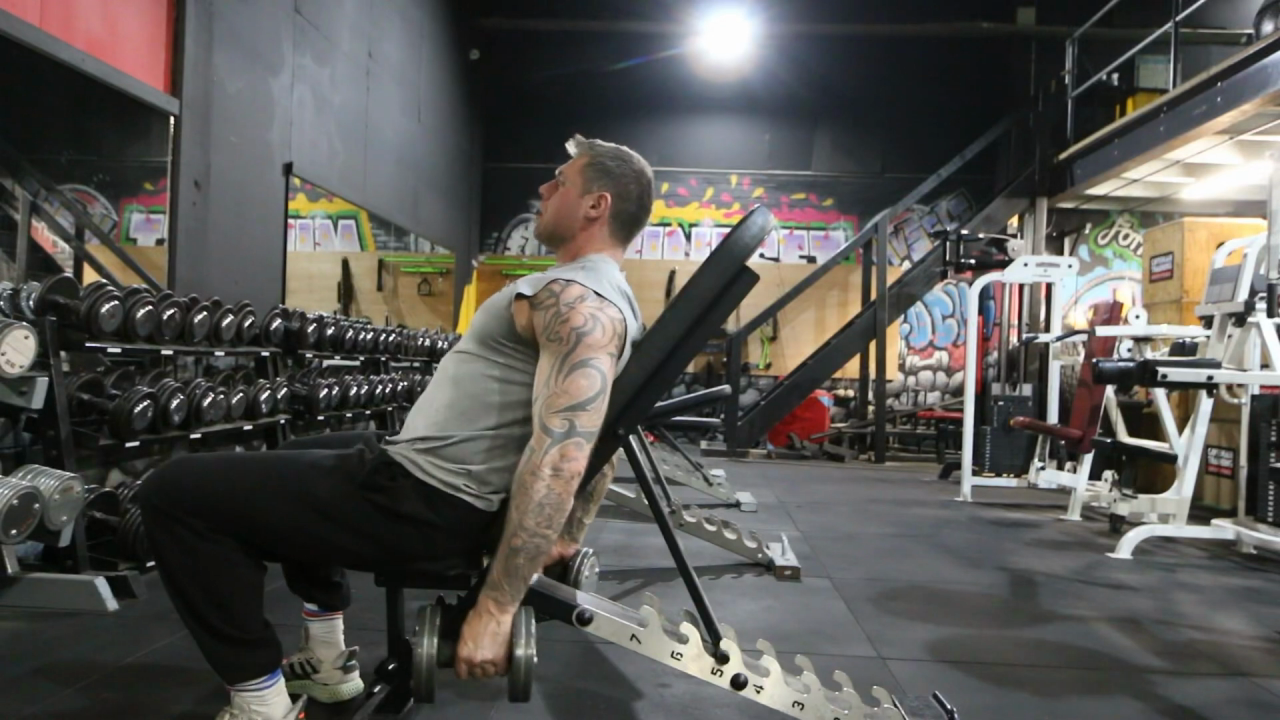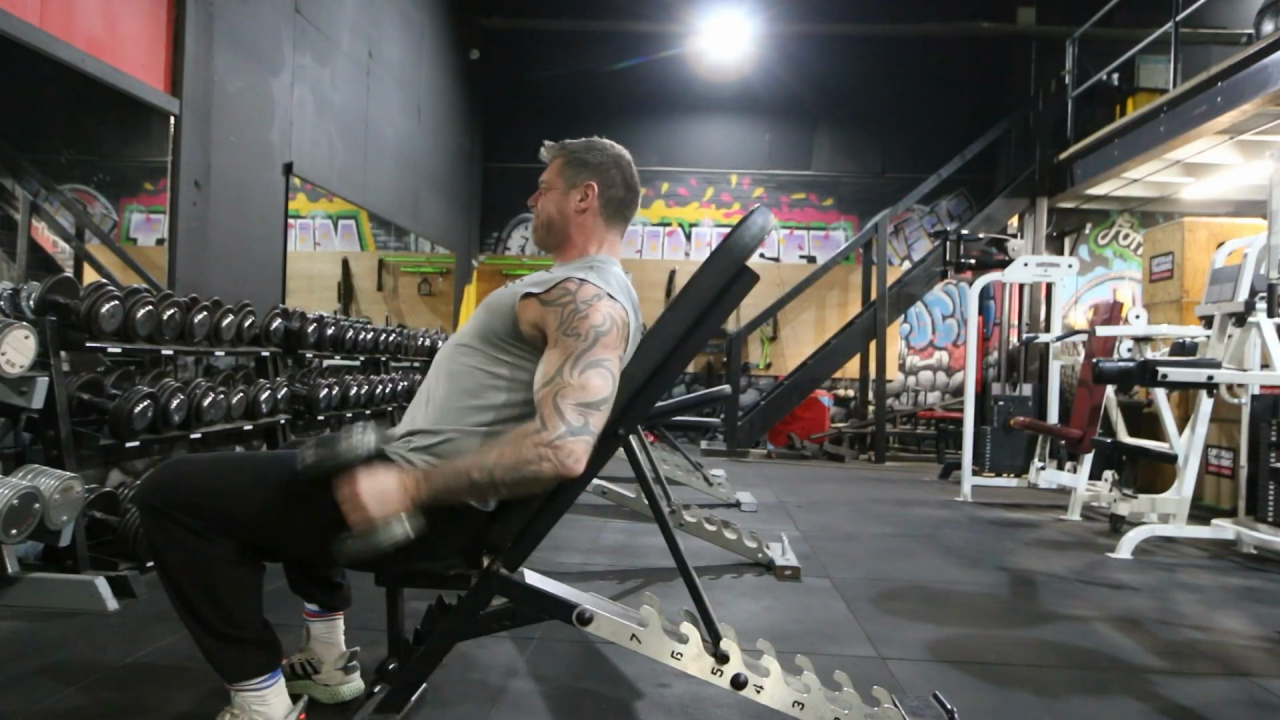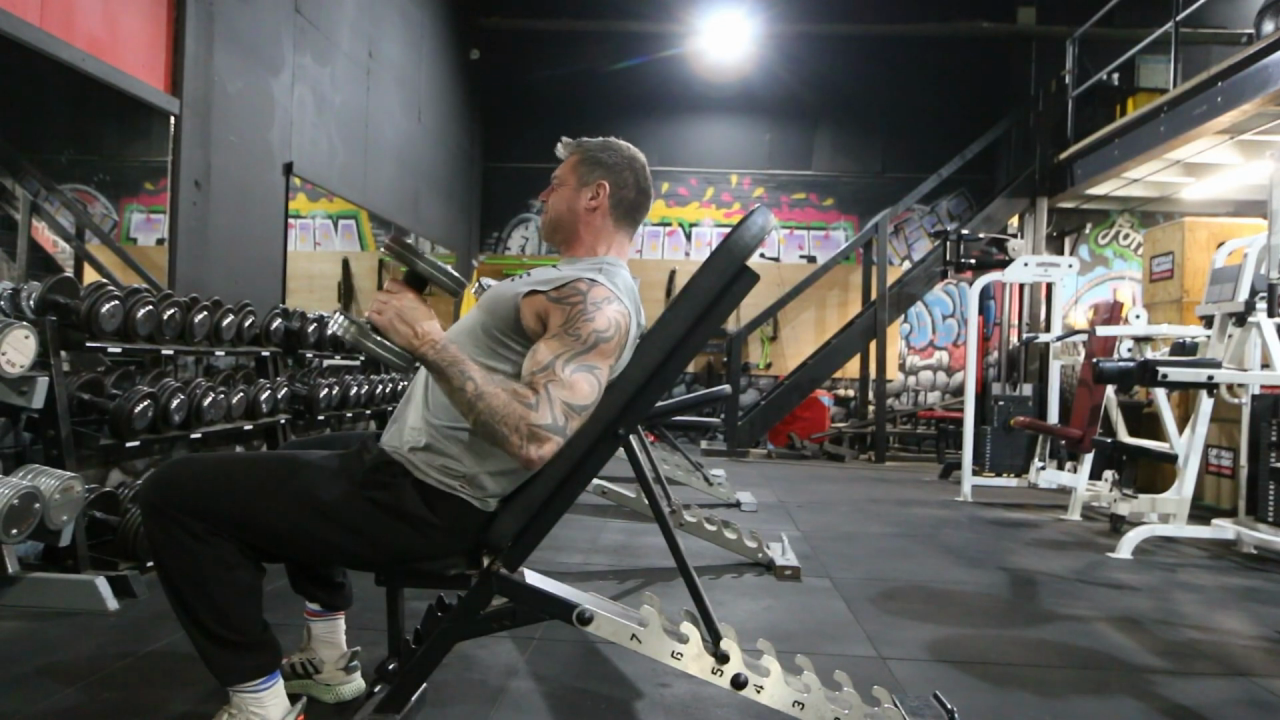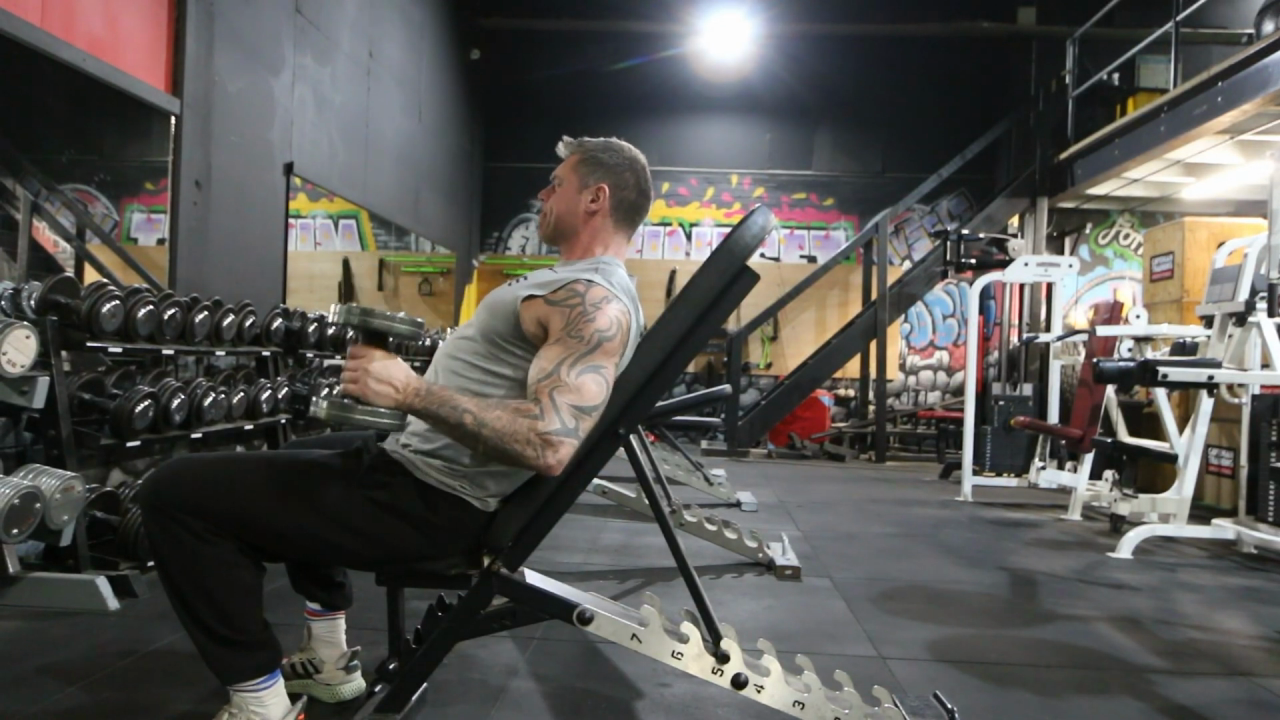
dt=1s
person 1, frame 1
left shoulder: (577, 301)
right shoulder: (598, 299)
left elbow: (559, 456)
right elbow: (587, 445)
left wrist: (494, 608)
right wrist: (568, 537)
left hip: (424, 500)
right hip: (437, 485)
left knee: (175, 492)
right knee: (295, 462)
right ankle: (327, 661)
person 1, frame 2
left shoulder: (588, 301)
right shoulder: (587, 290)
left elbow: (563, 449)
right elbow: (566, 430)
left wrist: (410, 486)
left hip: (429, 497)
right hip: (426, 477)
left knee: (173, 493)
right knee: (296, 469)
right ankle: (326, 660)
person 1, frame 3
left shoulder: (595, 302)
right shoulder: (585, 285)
left elbow: (534, 436)
left wrist: (427, 339)
right wrist: (429, 336)
left hip: (426, 497)
right hip: (425, 472)
left knee: (176, 492)
right knee: (295, 460)
right ankle: (328, 660)
person 1, frame 4
left shoulder: (594, 303)
right shoulder: (582, 285)
left elbow: (548, 442)
left wrist: (411, 391)
left hip: (429, 498)
right hip: (423, 469)
left knee: (177, 492)
right knee: (297, 461)
right ankle: (329, 660)
